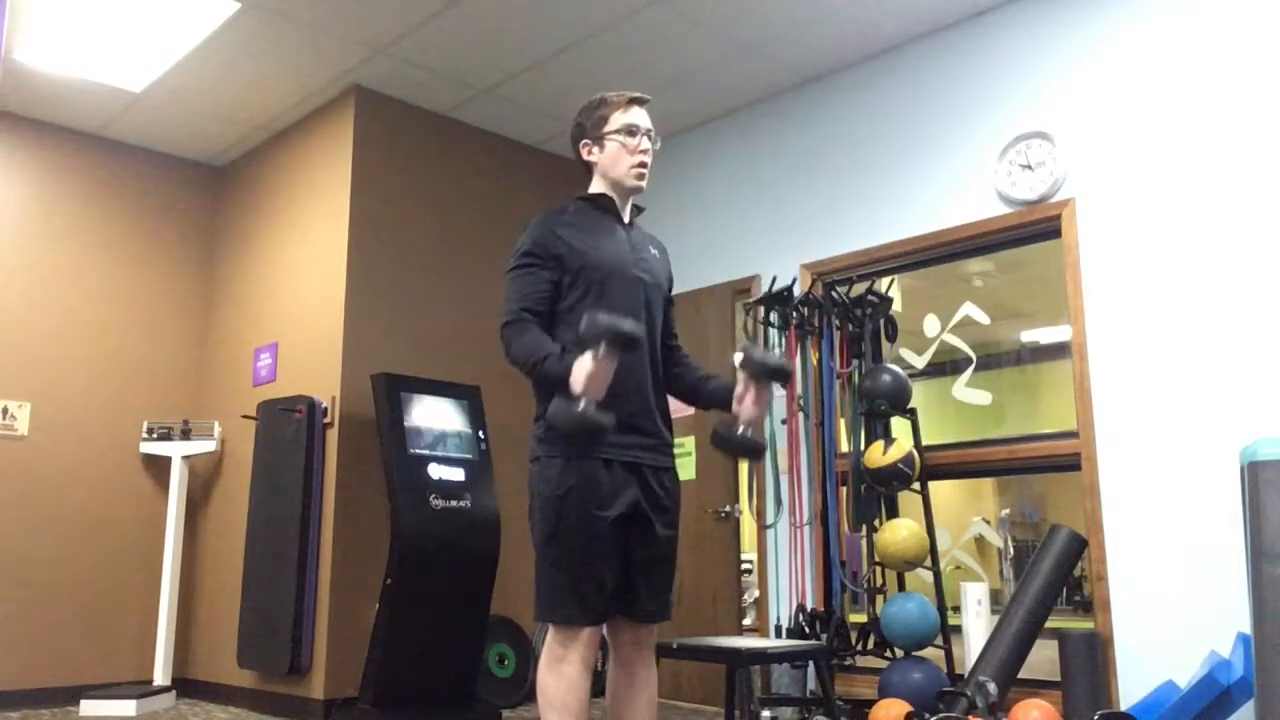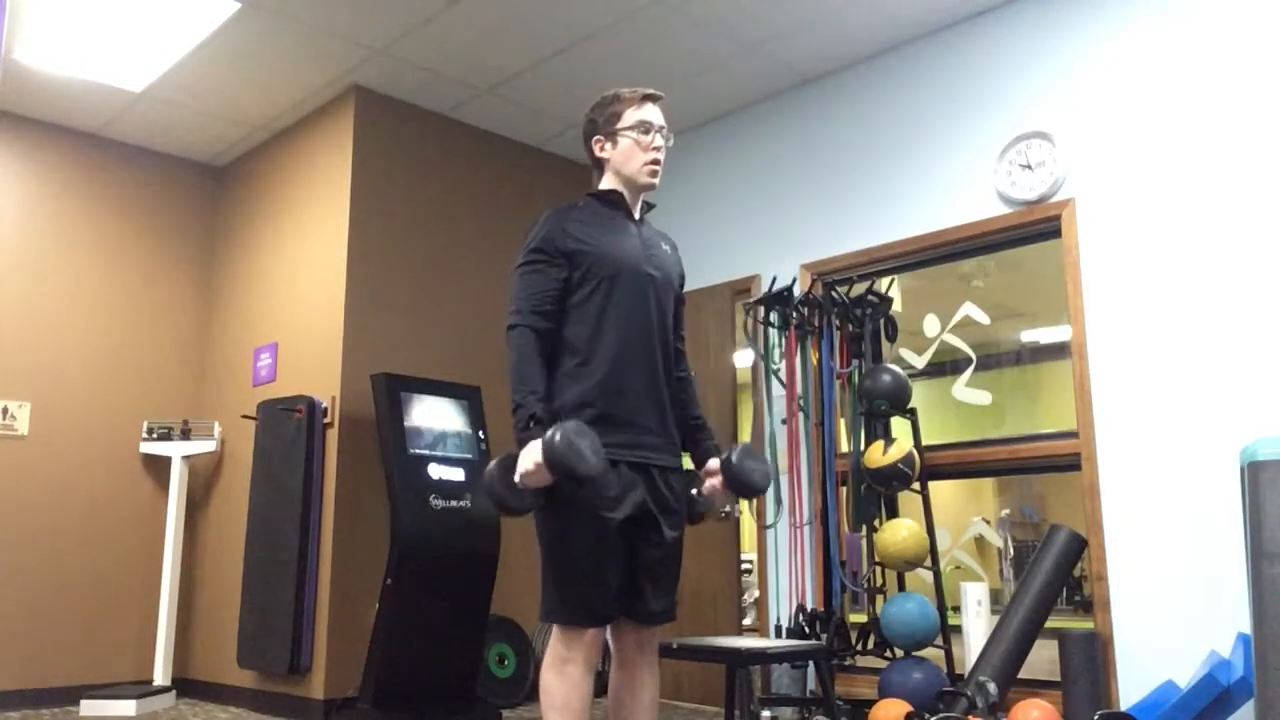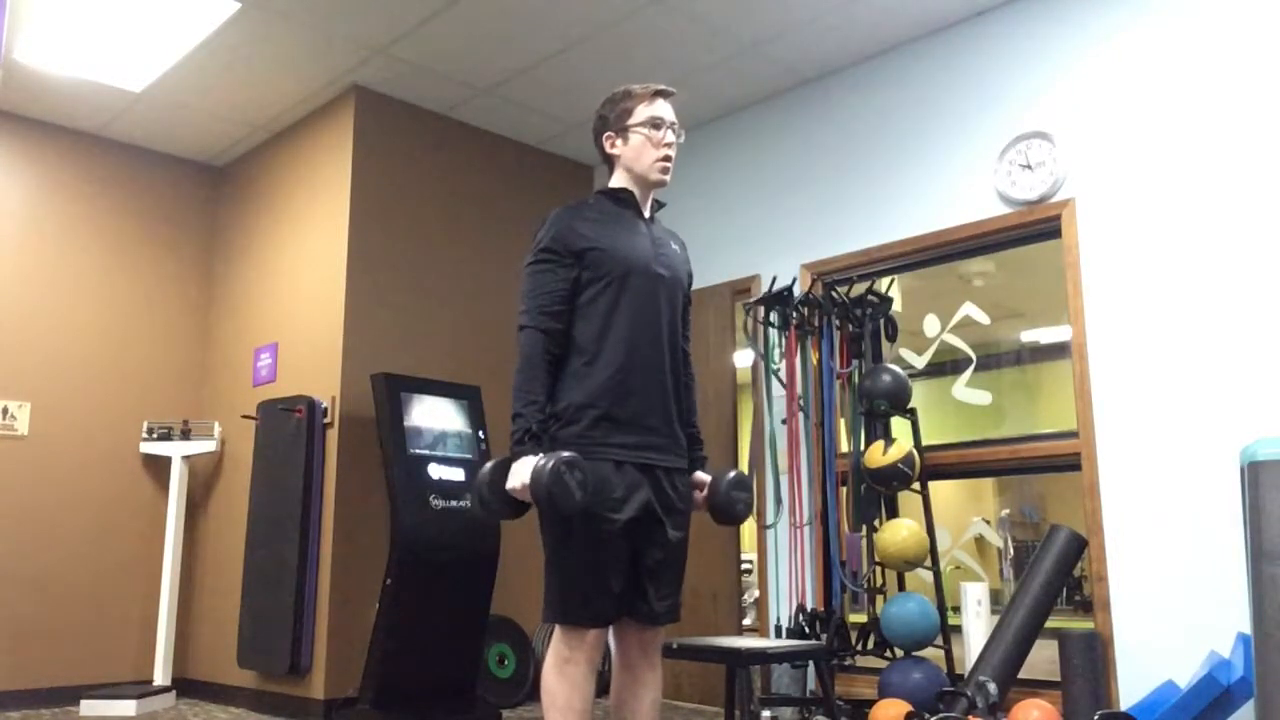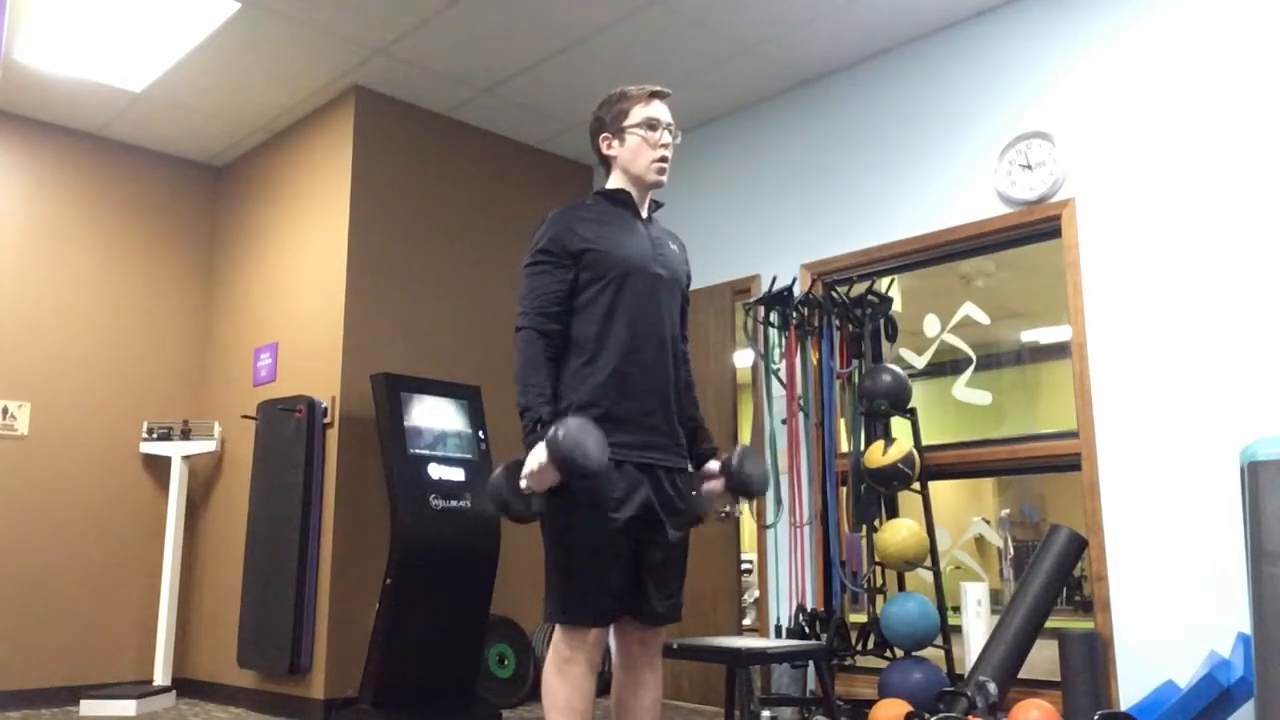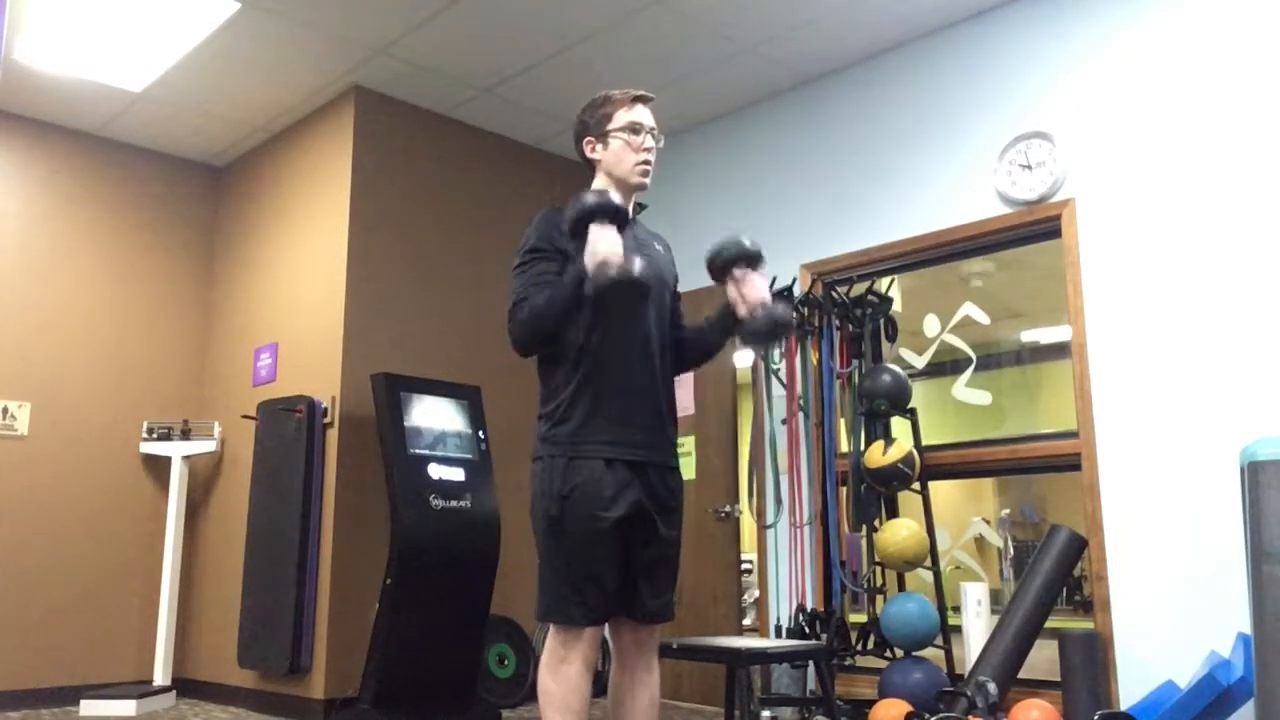
dt=0.5s
person 1, frame 1
left shoulder: (653, 250)
right shoulder: (554, 231)
right elbow: (516, 332)
left wrist: (726, 391)
right wrist: (566, 369)
left hip: (650, 462)
right hip: (579, 458)
left knee: (639, 632)
right knee: (574, 629)
person 1, frame 2
left shoulder: (664, 247)
right shoulder: (564, 229)
right elbow: (527, 335)
left wrist: (704, 449)
right wrist: (533, 432)
left hip: (658, 466)
left knee: (642, 633)
right knee: (578, 630)
person 1, frame 3
left shoulder: (673, 246)
right shoulder: (573, 227)
right elbow: (537, 341)
left wrist: (696, 459)
right wrist: (527, 444)
left hip: (662, 468)
right hip: (590, 461)
left knee: (645, 634)
right knee: (580, 631)
person 1, frame 4
left shoulder: (671, 247)
right shoulder: (571, 226)
right elbow: (533, 335)
left wrist: (703, 450)
right wrist: (539, 431)
left hip: (664, 465)
left knee: (646, 632)
right knee: (581, 629)
person 1, frame 5
left shoulder: (656, 247)
right shoulder: (559, 227)
right elbow: (524, 328)
left wrist: (729, 317)
right wrist: (583, 273)
left hip: (654, 462)
right hip: (581, 458)
left knee: (641, 631)
right knee: (575, 628)
